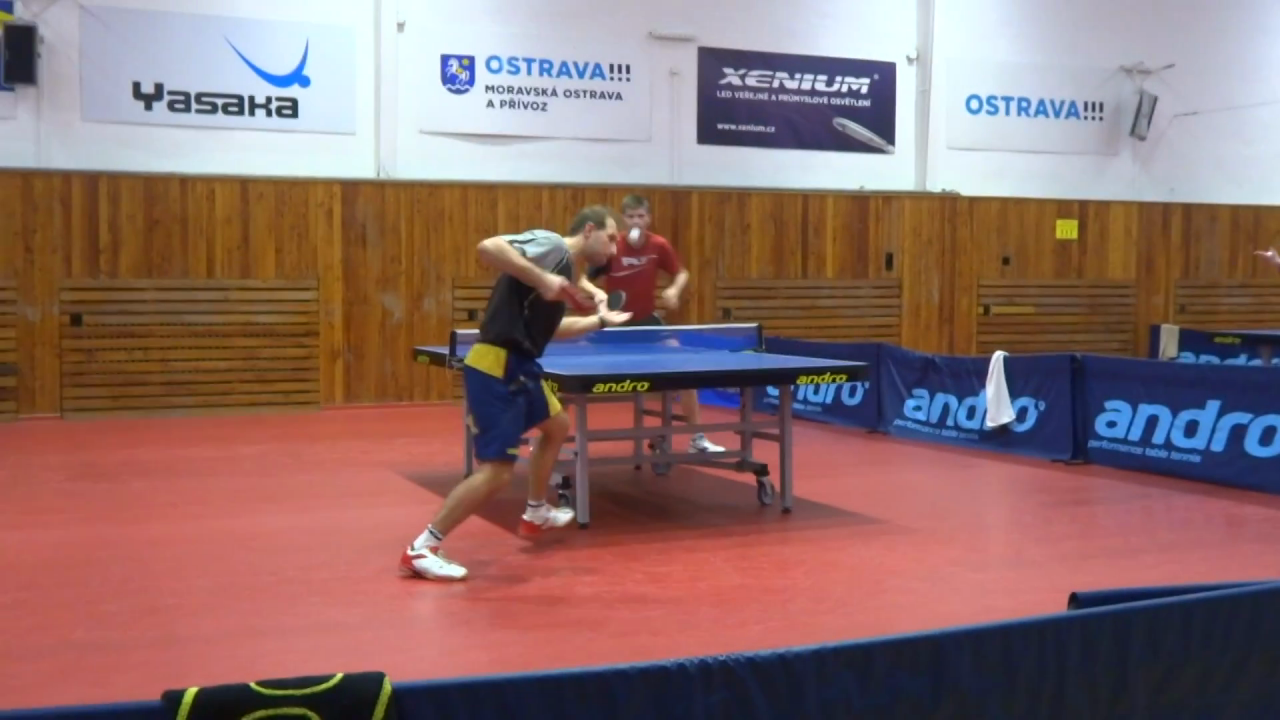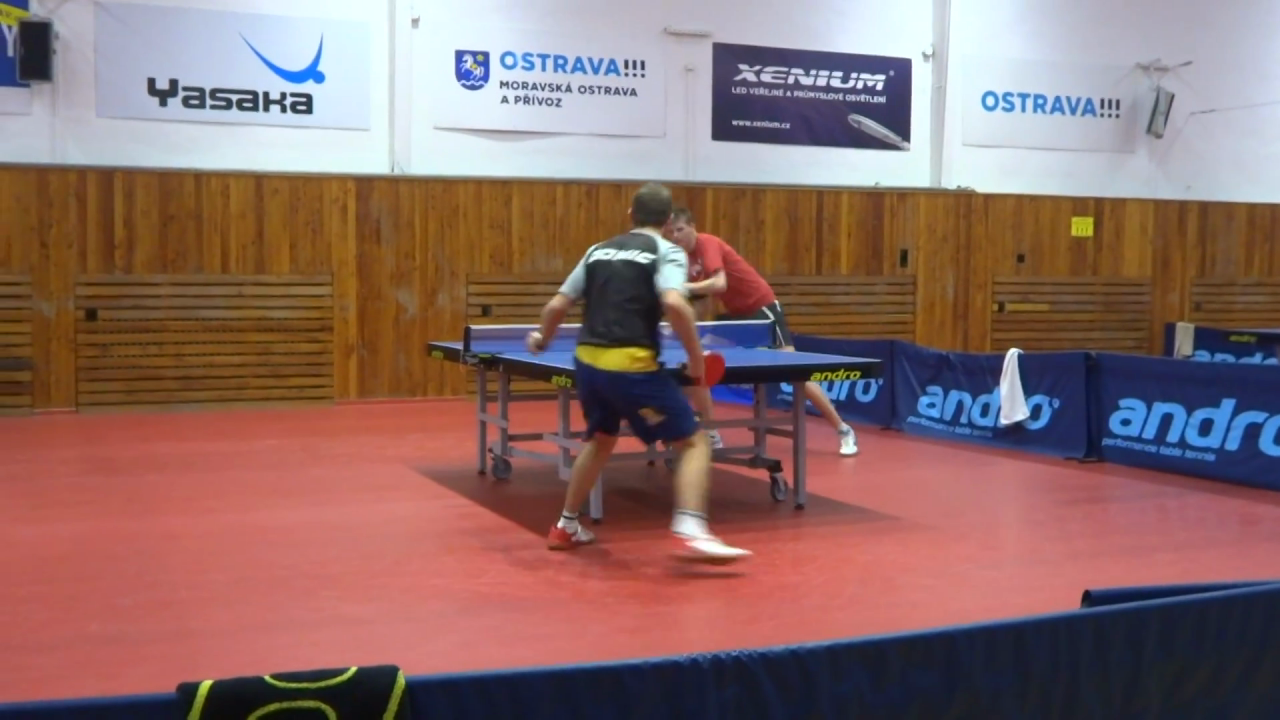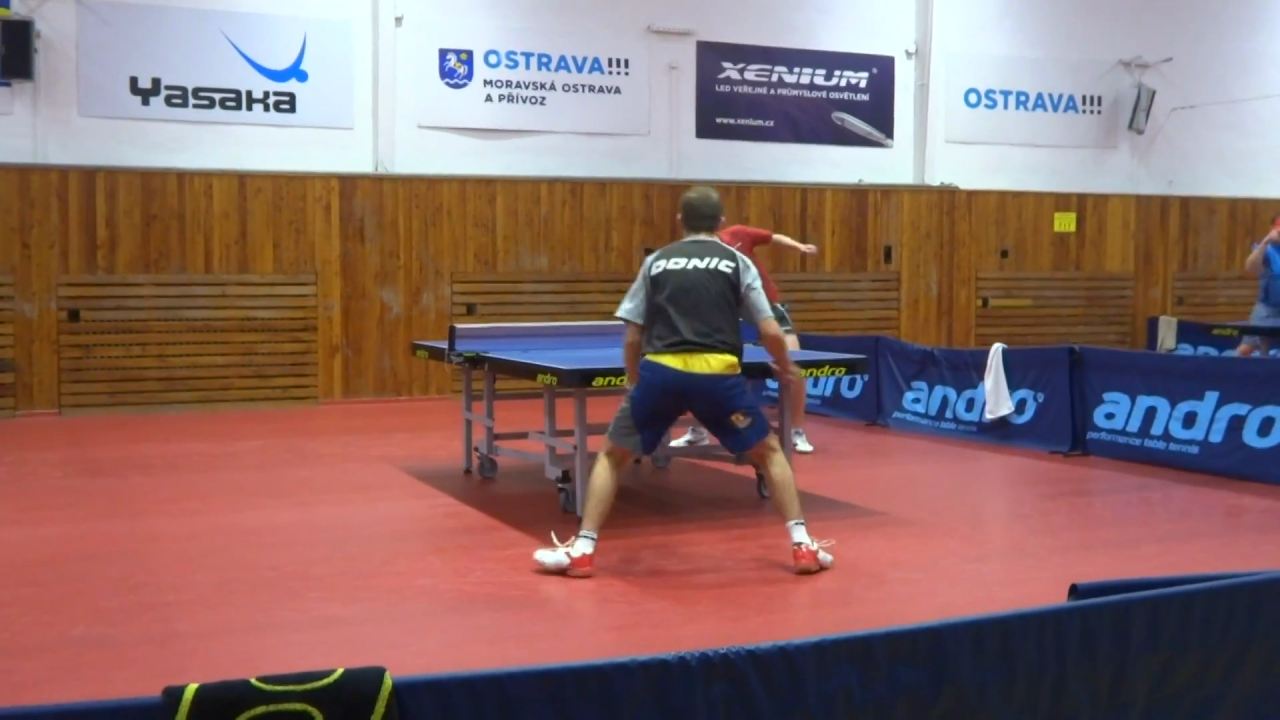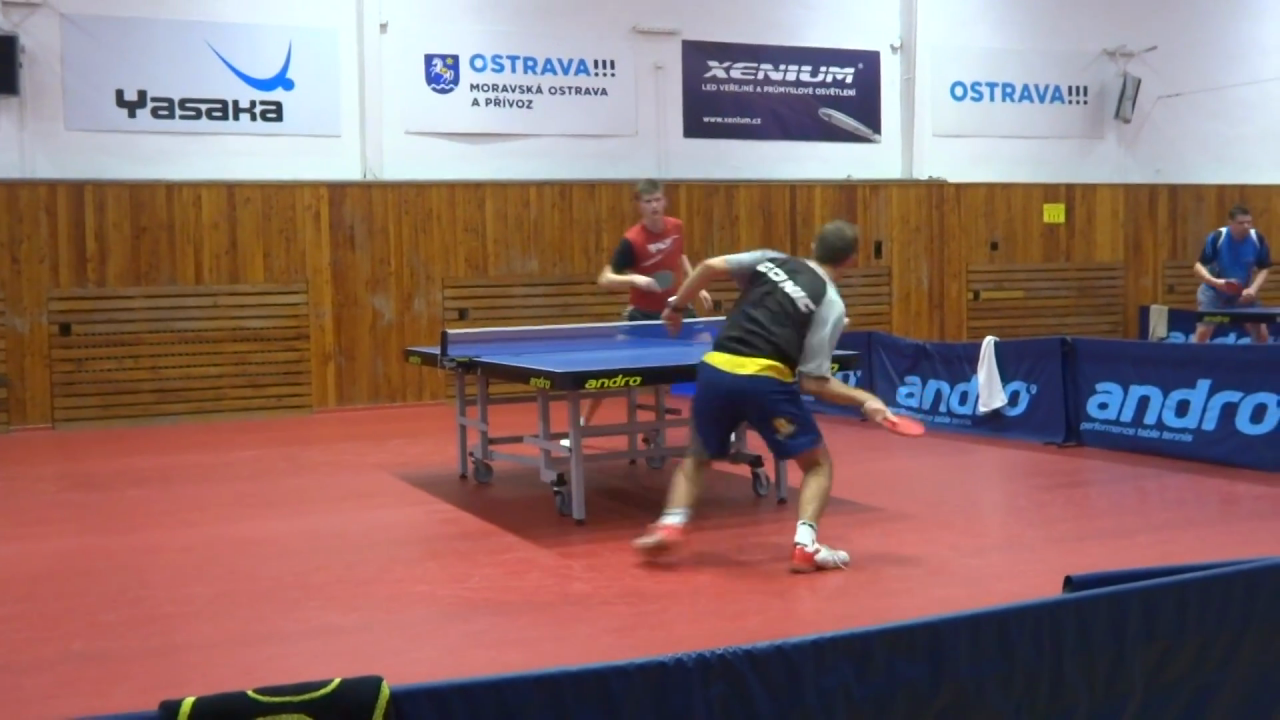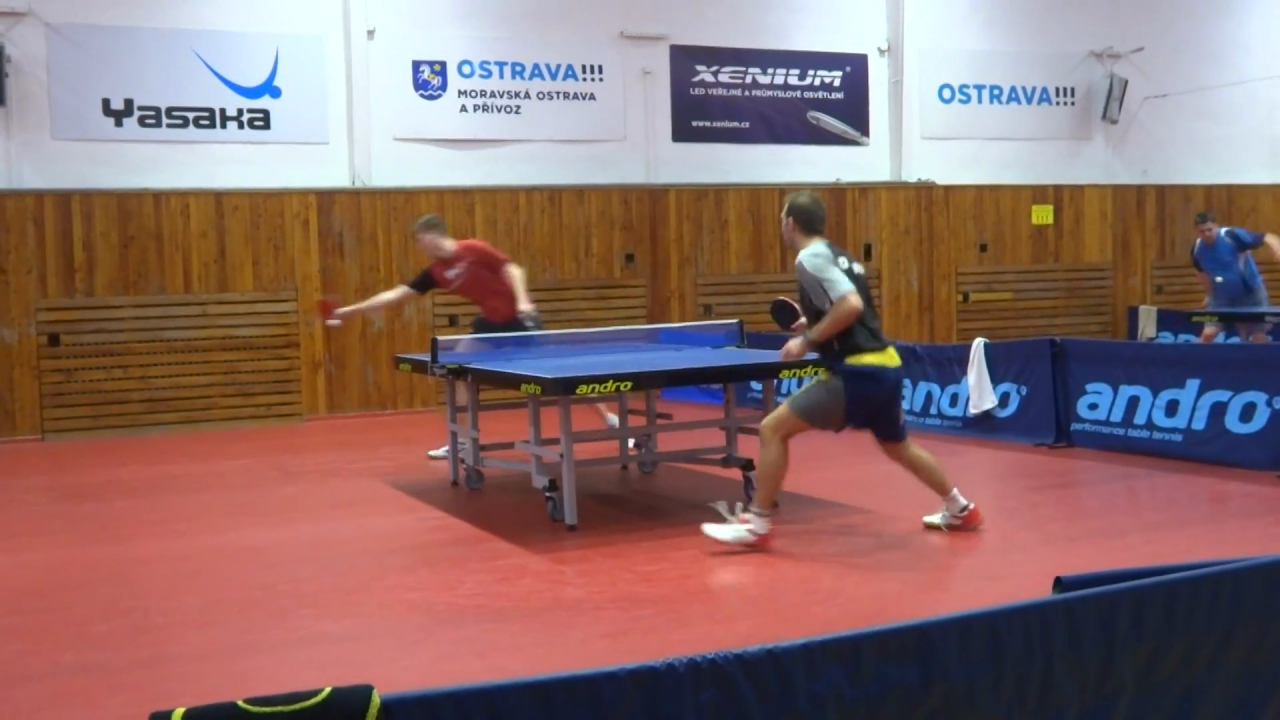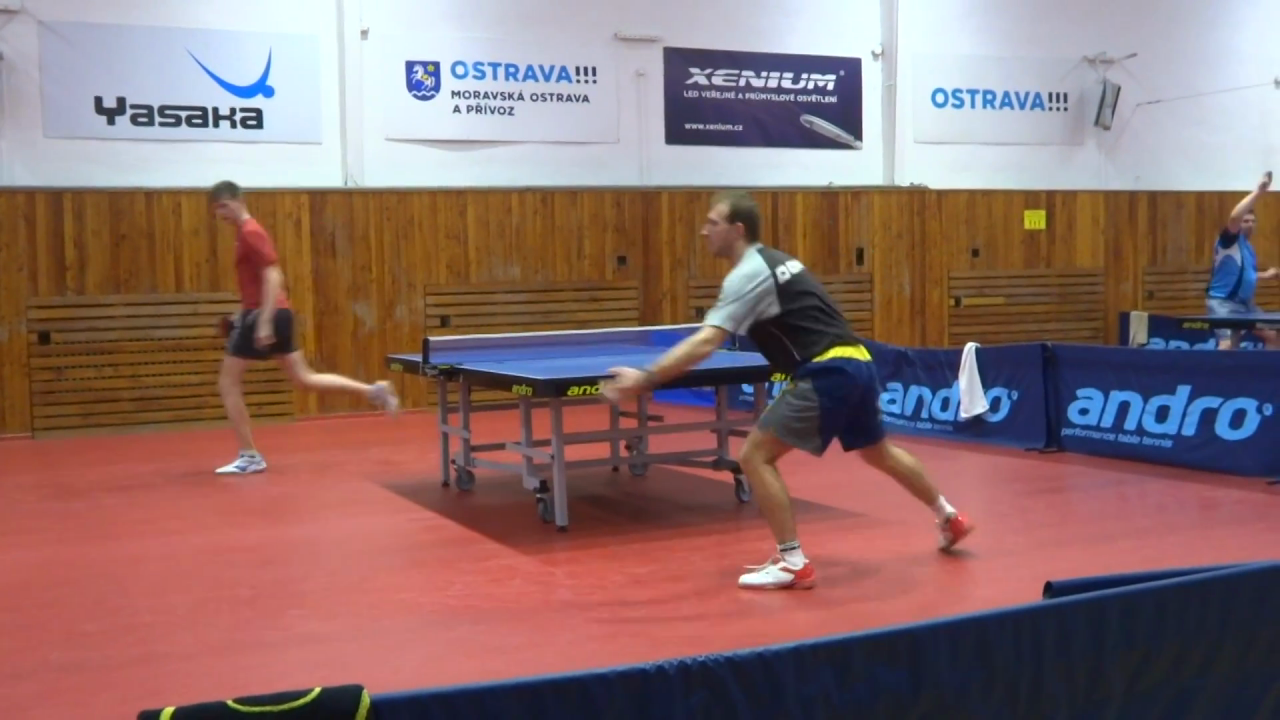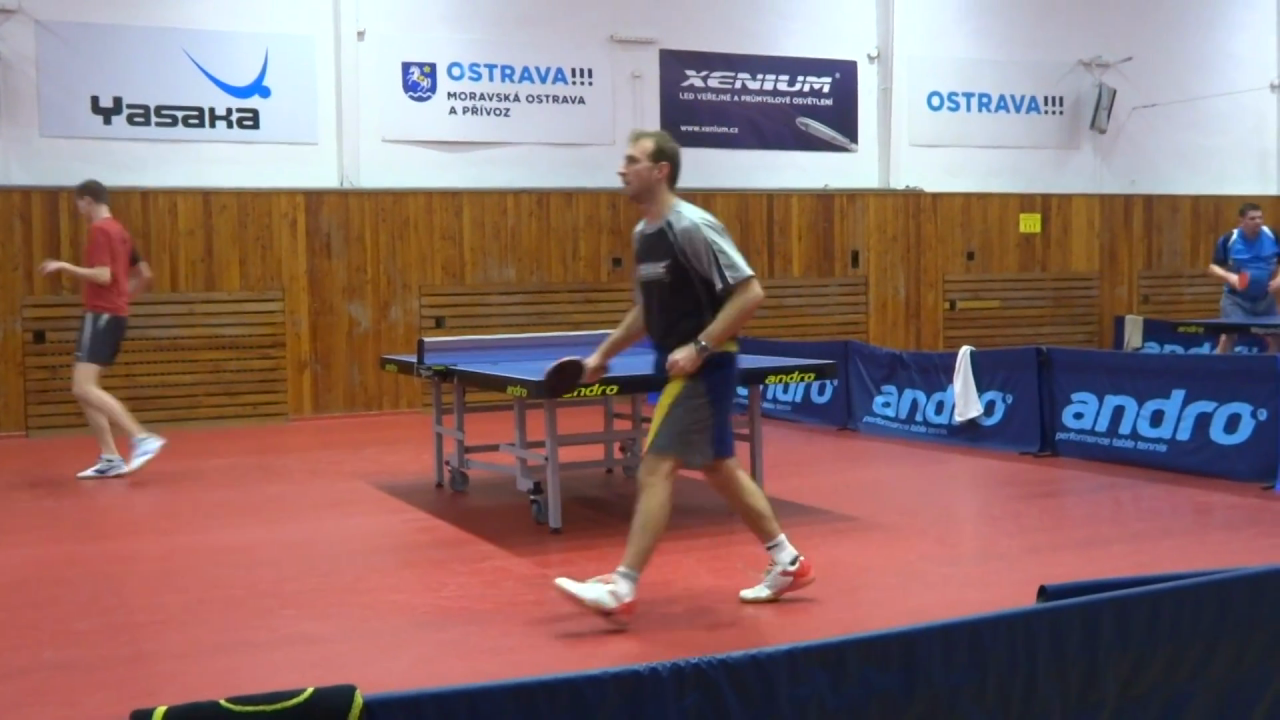
dt=0.5s
person 1, frame 1
left shoulder: (561, 260)
right shoulder: (551, 246)
left elbow: (551, 328)
right elbow: (487, 247)
left wrist: (600, 321)
right wrist: (540, 278)
left hip: (514, 366)
right hip: (498, 368)
left knee: (555, 428)
right knee: (496, 472)
left ankle: (536, 514)
right ankle: (421, 550)
person 1, frame 2
left shoulder: (598, 251)
right shoulder: (668, 253)
left elbow: (555, 307)
right elbow: (673, 303)
left wrist: (541, 338)
right wrist: (695, 354)
left hip: (588, 364)
right hip: (632, 367)
left knee: (601, 443)
right knee: (694, 443)
left ankle: (566, 527)
right ankle: (691, 533)
person 1, frame 3
left shoulder: (654, 262)
right shoulder: (739, 264)
left elbow: (632, 335)
right elbow: (772, 333)
left wrist: (635, 381)
right wrist: (786, 368)
left hip: (659, 371)
right hip: (716, 374)
left knee: (611, 456)
right knee: (770, 452)
left ankle: (582, 548)
right ankle: (804, 545)
person 1, frame 4
left shoulder: (771, 260)
right shoulder: (831, 304)
left elbow: (710, 267)
right elbow: (813, 383)
left wrist: (676, 304)
right wrist: (864, 400)
left hip: (716, 373)
right hip: (764, 380)
left knee: (697, 460)
right knee: (818, 465)
left ankle: (671, 524)
right ankle: (806, 545)
person 1, frame 5
left shoulder: (813, 261)
right shoulder: (842, 257)
left elbow: (851, 305)
left wrist: (806, 341)
right wrist: (813, 326)
left hip: (858, 371)
right hip: (885, 368)
left knee: (773, 428)
right knee: (897, 447)
left ankle: (755, 522)
right ankle: (961, 508)
person 1, frame 6
left shoulder: (748, 274)
right shoulder: (775, 263)
left elbow: (706, 341)
left wrist: (644, 379)
left hip: (827, 372)
right hip: (856, 367)
left knee: (756, 457)
right knee: (879, 453)
left ankle: (792, 561)
right ankle: (949, 519)
person 1, frame 7
left shoulder: (693, 226)
right shoulder: (645, 232)
left elbow: (750, 294)
left wrist: (698, 348)
right wrist: (603, 353)
left hip: (700, 369)
right hip: (678, 367)
left knee: (656, 469)
right knee: (722, 471)
left ankle: (621, 589)
right ankle: (788, 562)
person 2, frame 1
left shoulder: (659, 245)
left elbow: (680, 272)
right elbow: (584, 281)
left wrist: (674, 290)
right wrist: (596, 292)
left hip: (646, 319)
left ankle: (696, 439)
person 2, frame 2
left shoulder: (709, 245)
right shoulder: (686, 261)
left elbow: (719, 285)
right elbow: (696, 295)
left hip: (762, 309)
right hip: (736, 315)
left ankle: (843, 430)
right ankle: (709, 434)
person 2, frame 3
left shoulder: (736, 235)
left elbow: (774, 238)
left wrist: (801, 247)
left hip: (770, 306)
left ankle: (797, 432)
right ankle: (697, 431)
person 2, frame 4
left shoulder: (676, 227)
right shoulder: (631, 241)
right elbow: (604, 280)
right wrist: (635, 279)
right hip: (642, 315)
right ankle: (581, 429)
person 2, frame 5
left shoulder: (474, 249)
right shoulder: (434, 271)
left elbow: (513, 269)
right elbow: (400, 294)
left wrist: (523, 300)
right wrist: (354, 309)
left hip: (517, 317)
right hip: (491, 321)
left ankle: (608, 419)
right ankle: (461, 440)
person 2, frame 6
left shoulder: (250, 233)
right shoulder: (243, 233)
left elbow: (272, 277)
left wrist: (264, 322)
right wrist: (244, 311)
left hip: (262, 314)
right hip: (269, 313)
left knee: (228, 383)
right knee: (303, 378)
left ankle: (249, 456)
right ankle: (374, 391)
person 2, frame 7
left shoulder: (99, 230)
right shoulder: (120, 232)
left elbow: (102, 277)
right elbow: (144, 275)
left wrist: (65, 267)
left hip: (102, 316)
right hip: (116, 317)
left knee: (84, 389)
right knee: (88, 388)
left ankle: (142, 438)
right ankle: (111, 458)
